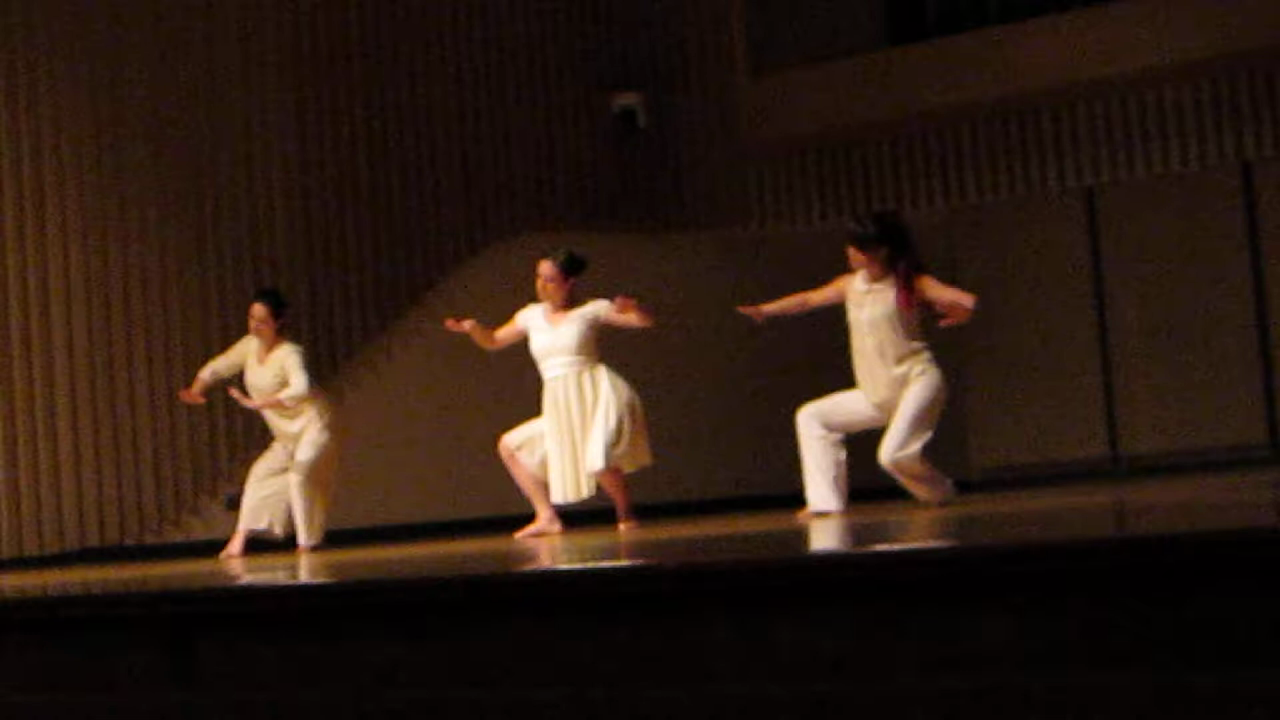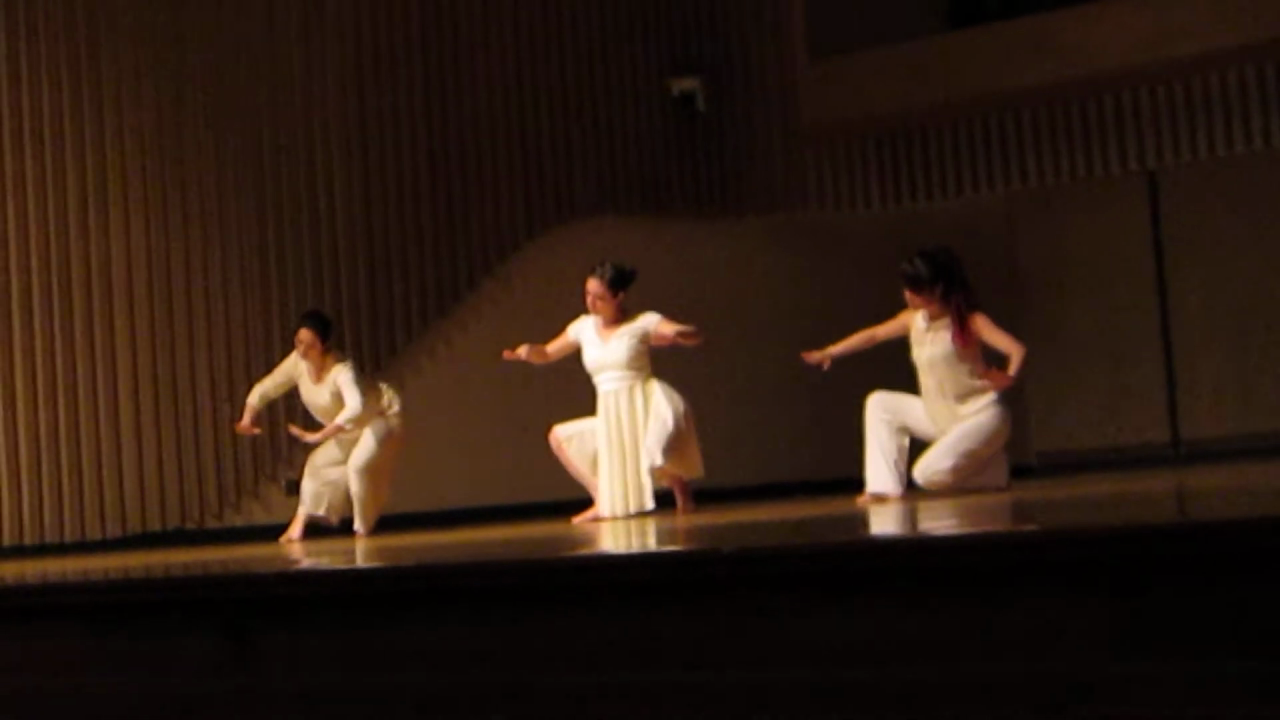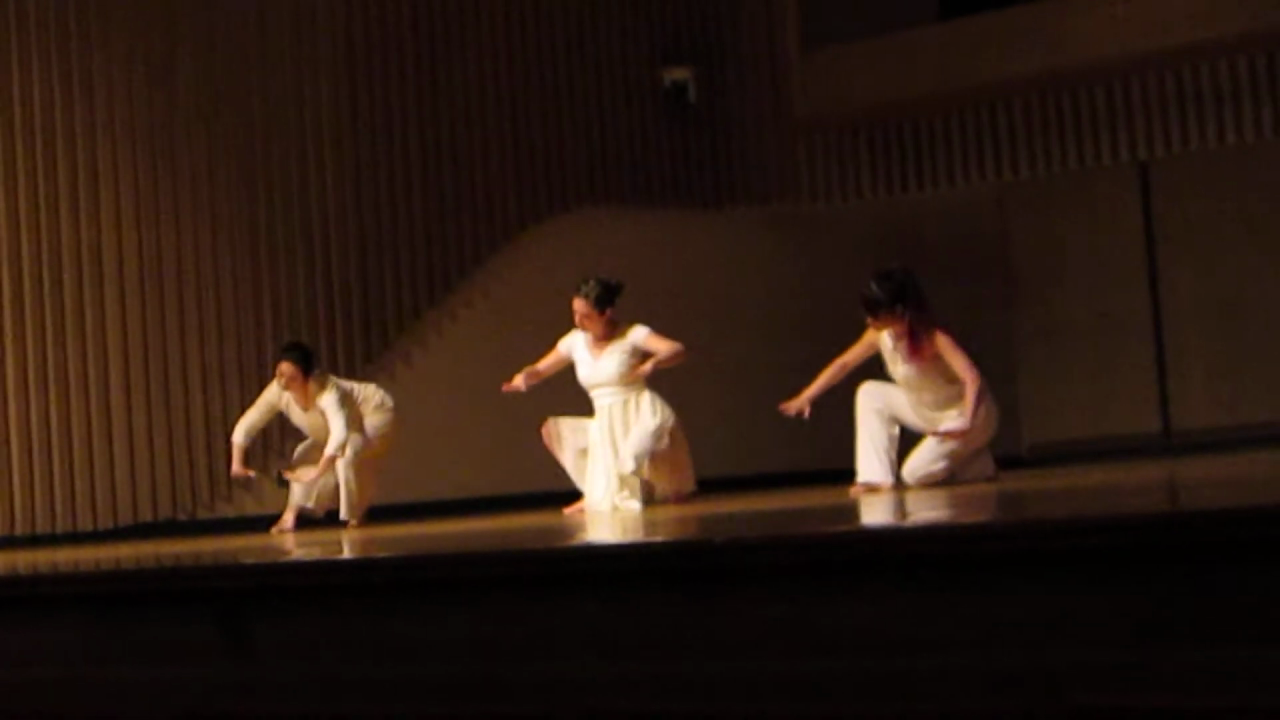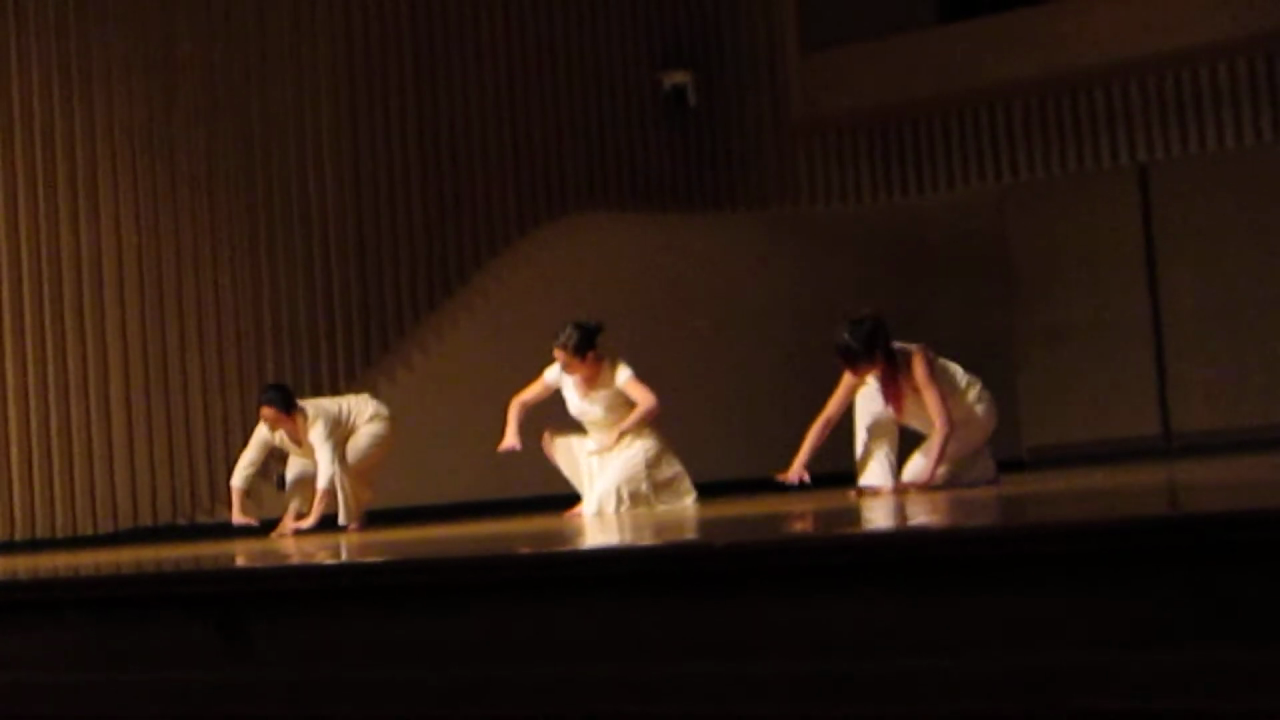
dt=1s
person 1, frame 1
left shoulder: (913, 284)
right shoulder: (850, 284)
left elbow: (968, 300)
right elbow: (808, 299)
left wrist: (964, 313)
right wrist: (764, 310)
left hip: (918, 381)
right hip: (877, 394)
left knee: (893, 454)
right knee: (811, 417)
left ankle: (940, 493)
right ankle: (826, 502)
person 1, frame 2
left shoulder: (970, 321)
right shoulder: (912, 319)
left elbow: (1017, 349)
right elbow: (874, 334)
left wrist: (1009, 377)
right wrist: (828, 353)
left hip: (981, 415)
left knee: (929, 474)
right knee: (880, 403)
left ankle: (992, 469)
right ankle: (885, 485)
person 1, frame 3
left shoulder: (933, 337)
right shoulder: (878, 336)
left elbow: (973, 378)
right elbow: (843, 364)
left wrist: (966, 424)
right wrist: (805, 397)
left hip: (970, 412)
left knee: (915, 474)
right knee: (870, 393)
left ankle: (978, 463)
right ankle: (877, 476)
person 1, frame 4
left shoulder: (914, 362)
right shoulder: (859, 369)
left elbow: (943, 424)
right elbow: (828, 417)
left wrist: (928, 473)
right wrist: (798, 464)
left hip: (974, 410)
right hip: (928, 413)
left knee: (914, 479)
right knee: (867, 398)
left ankle: (979, 465)
right ankle: (877, 480)
person 2, frame 1
left shoulder: (591, 309)
right shoulder: (532, 314)
left elbow: (646, 320)
right elbow: (492, 341)
left wrist: (632, 308)
right wrist: (471, 327)
left hip: (597, 396)
right hip: (560, 408)
left knee: (597, 462)
right knee: (509, 445)
left ankle: (625, 515)
right ankle: (547, 517)
person 2, frame 2
left shoulder: (643, 322)
right shoulder: (583, 327)
left elbow: (695, 336)
right elbow: (546, 355)
left wrist: (673, 336)
right wrist: (527, 351)
left hip: (647, 406)
right hip: (611, 417)
left knee: (654, 455)
right knee: (559, 437)
left ankle: (682, 494)
right ankle: (603, 502)
person 2, frame 3
left shoulder: (632, 335)
right shoulder: (574, 341)
left elbow: (678, 350)
right elbow: (539, 370)
left wrist: (652, 364)
right wrist: (523, 377)
left hip: (643, 416)
right hip: (606, 425)
left knee: (633, 458)
right knee: (552, 428)
left ankle: (672, 488)
right ankle: (594, 491)
person 2, frame 4
left shoulder: (616, 371)
right shoulder: (559, 373)
left elbow: (651, 402)
right elbow: (519, 401)
left wrist: (617, 434)
right wrist: (512, 432)
left hip: (635, 445)
right hip: (599, 445)
left knee: (605, 499)
right knee: (551, 437)
right ankle: (591, 495)
person 3, frame 1
left shoulder: (289, 353)
right shoulder: (250, 345)
left elbow: (300, 389)
right elbow: (217, 367)
left wrist: (255, 403)
right wrist: (196, 391)
left hip: (314, 423)
right hip: (286, 435)
left knee: (301, 474)
right knee: (260, 474)
left ankle: (308, 544)
right ankle: (240, 539)
person 3, frame 2
left shoulder: (341, 369)
right shoulder: (296, 362)
left elbow: (355, 408)
right elbow: (265, 388)
left wrist: (318, 436)
right wrist: (247, 419)
left hip: (381, 415)
right hip: (351, 429)
left knee: (359, 464)
right knee: (318, 464)
left ankle: (365, 529)
right ankle: (300, 522)
person 3, frame 3
left shoulder: (327, 391)
right shoulder: (276, 391)
left elbow: (340, 434)
right elbow: (247, 423)
left wrist: (314, 475)
right wrist: (237, 462)
left hip: (375, 411)
right hip: (347, 417)
left knee: (346, 455)
right knee: (305, 457)
left ankle: (356, 517)
right ankle: (291, 514)
person 3, frame 4
left shoulder: (315, 421)
right shoulder: (266, 429)
left elbow: (327, 469)
right elbow: (244, 466)
left wrist: (312, 519)
right wrist: (237, 512)
left hip: (371, 420)
right hip: (341, 429)
left knee: (342, 466)
left ankle: (356, 519)
right ankle: (290, 520)
